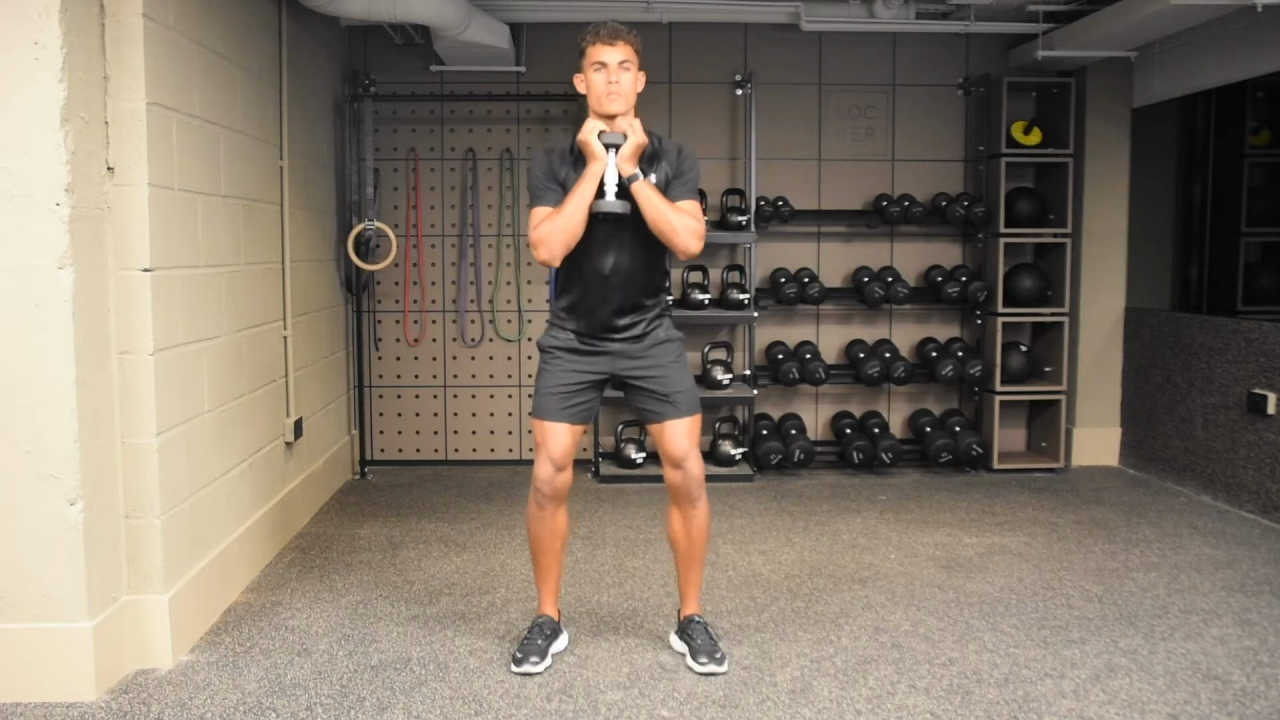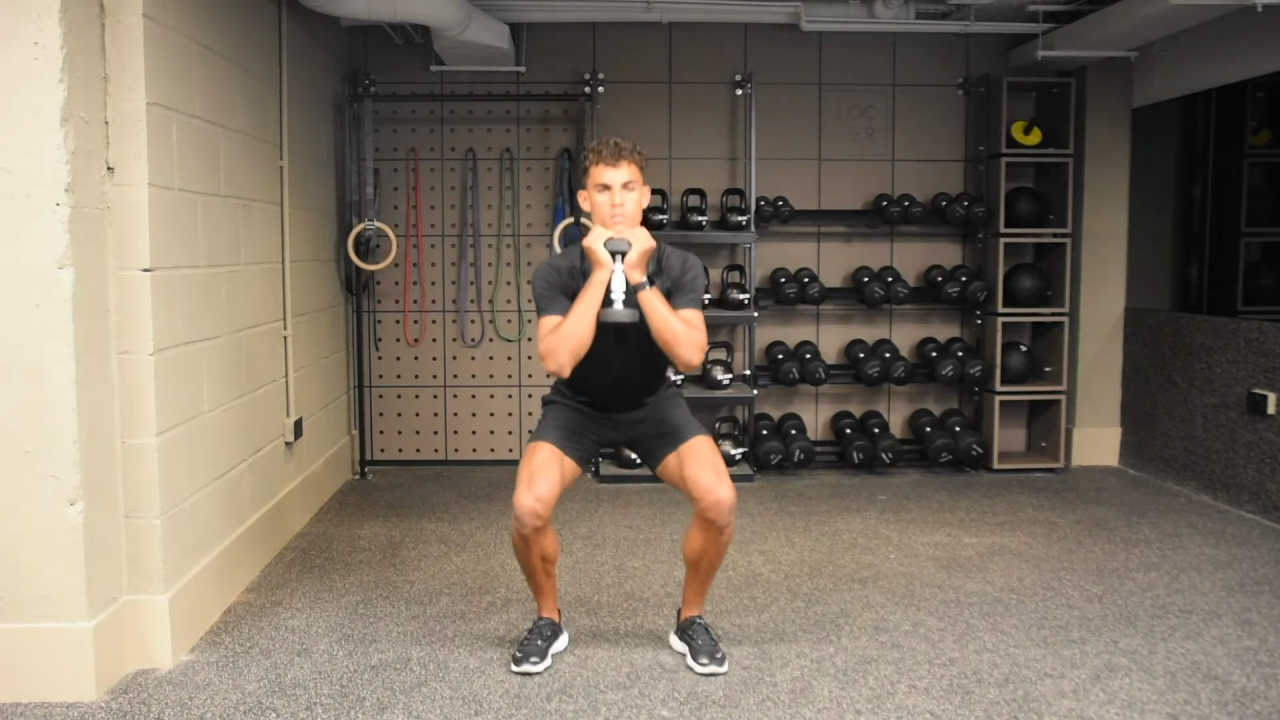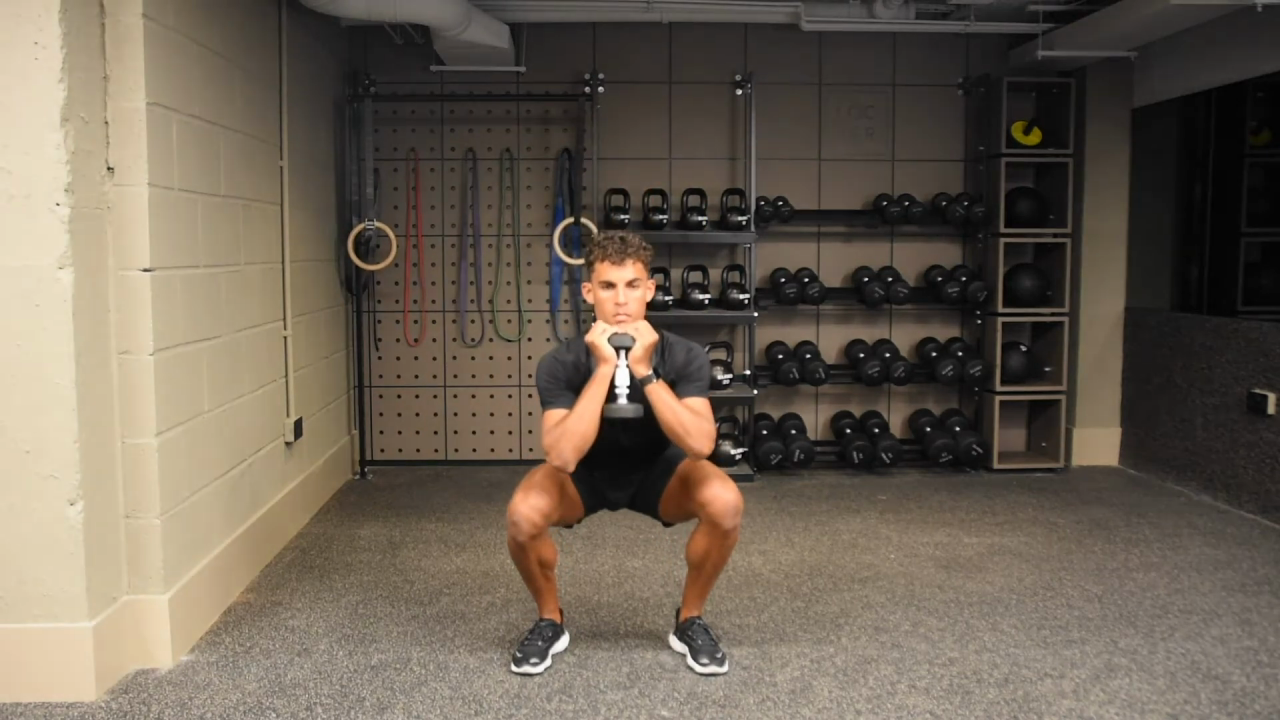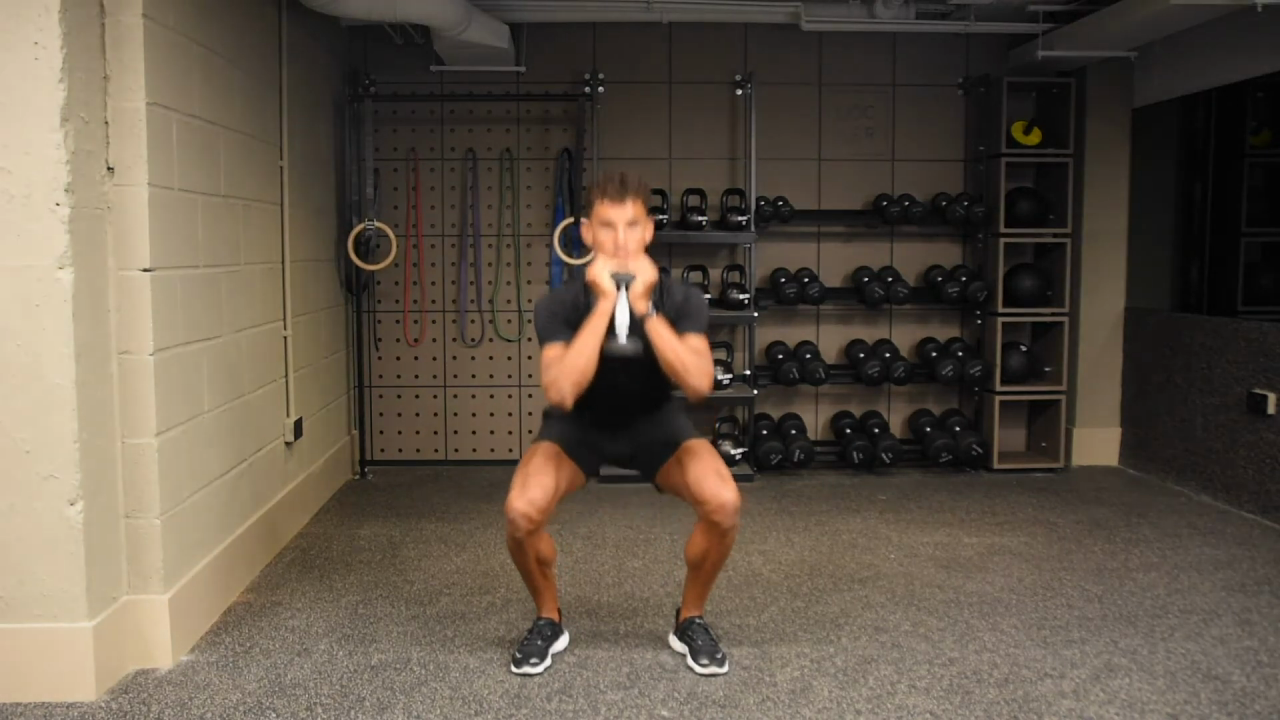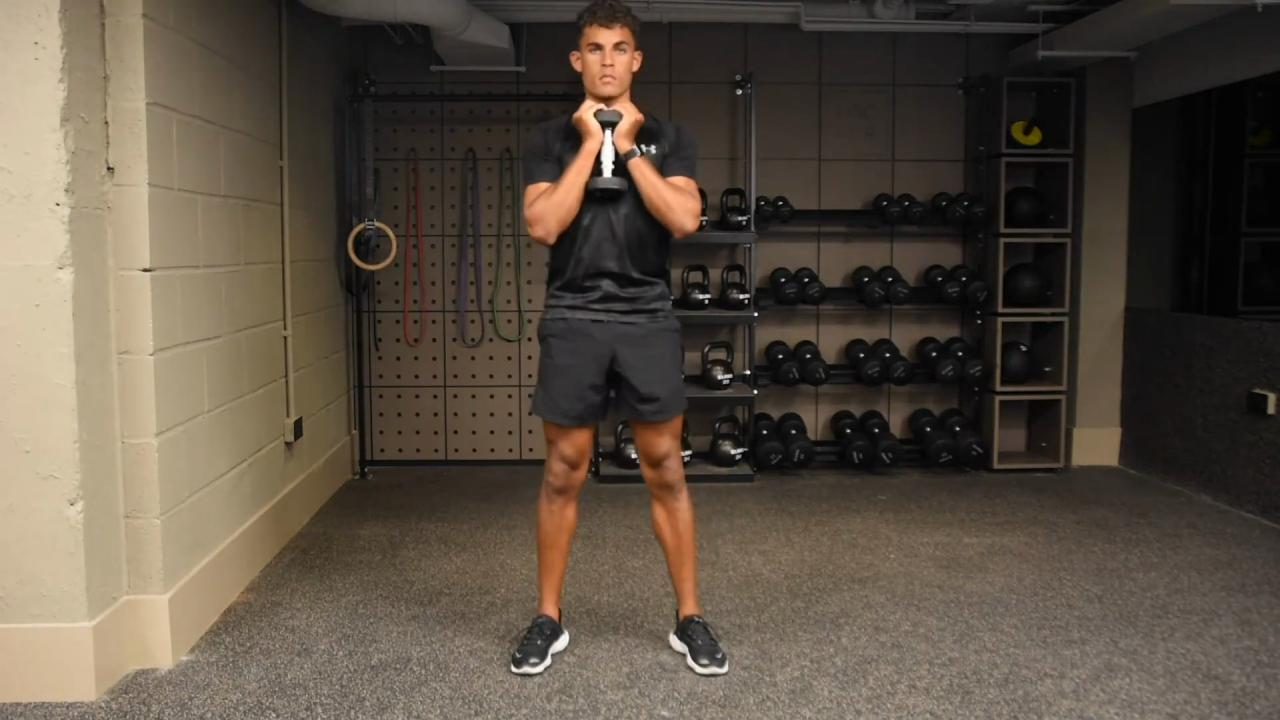
dt=1s
person 1, frame 1
left shoulder: (672, 158)
right shoulder: (553, 162)
left elbow: (689, 242)
right elbow: (547, 249)
left wrist: (631, 171)
right wrist: (594, 168)
left hip: (650, 335)
right hip: (573, 339)
left knee: (686, 473)
right knee: (549, 476)
left ankle: (691, 619)
right ankle: (547, 619)
person 1, frame 2
left shoulder: (679, 267)
right shoulder: (557, 272)
left elbow: (691, 355)
right elbow: (558, 362)
left wrist: (638, 279)
right wrist: (600, 275)
left hip: (653, 404)
right hip: (577, 407)
left knee: (719, 500)
right knee: (529, 508)
left ankle: (690, 619)
right ankle: (548, 621)
person 1, frame 3
left shoulder: (684, 356)
right shoulder: (561, 363)
left elbow: (700, 445)
right elbow: (562, 458)
left wrist: (644, 371)
right wrist: (604, 368)
left hip: (656, 468)
right hip: (586, 472)
left knee: (725, 502)
right knee: (524, 513)
left ankle: (690, 620)
right ankle: (549, 621)
person 1, frame 4
left shoulder: (680, 299)
right shoulder: (560, 304)
left elbow: (699, 384)
right elbow: (560, 393)
left wrist: (645, 307)
right wrist: (603, 306)
left hip: (655, 420)
right hip: (582, 424)
left knee: (723, 503)
right knee: (522, 510)
left ankle: (690, 620)
right ankle: (548, 620)
person 1, frame 5
left shoulder: (667, 137)
right shoulder: (550, 138)
left elbow: (685, 219)
right elbow: (542, 225)
left wrist: (628, 149)
right wrist: (590, 145)
left hip: (648, 320)
right hip: (573, 321)
left knee: (665, 472)
right knee: (564, 473)
left ankle: (689, 618)
right ankle: (548, 618)
